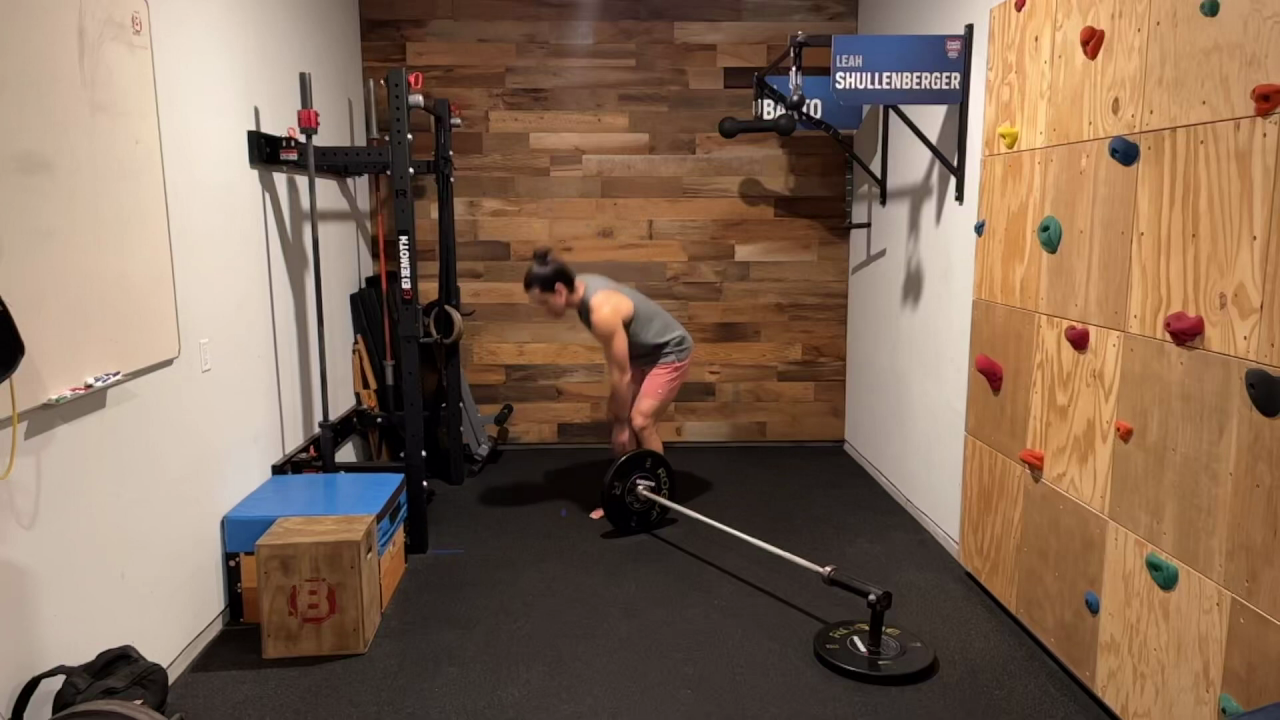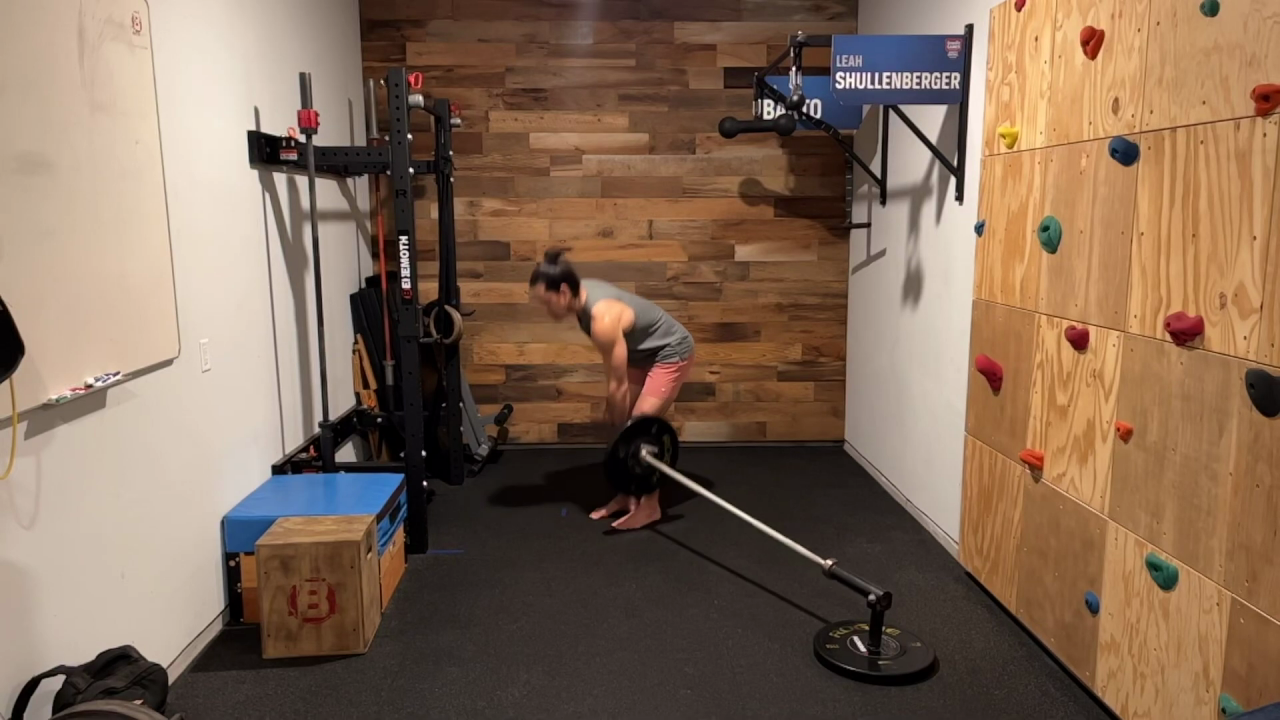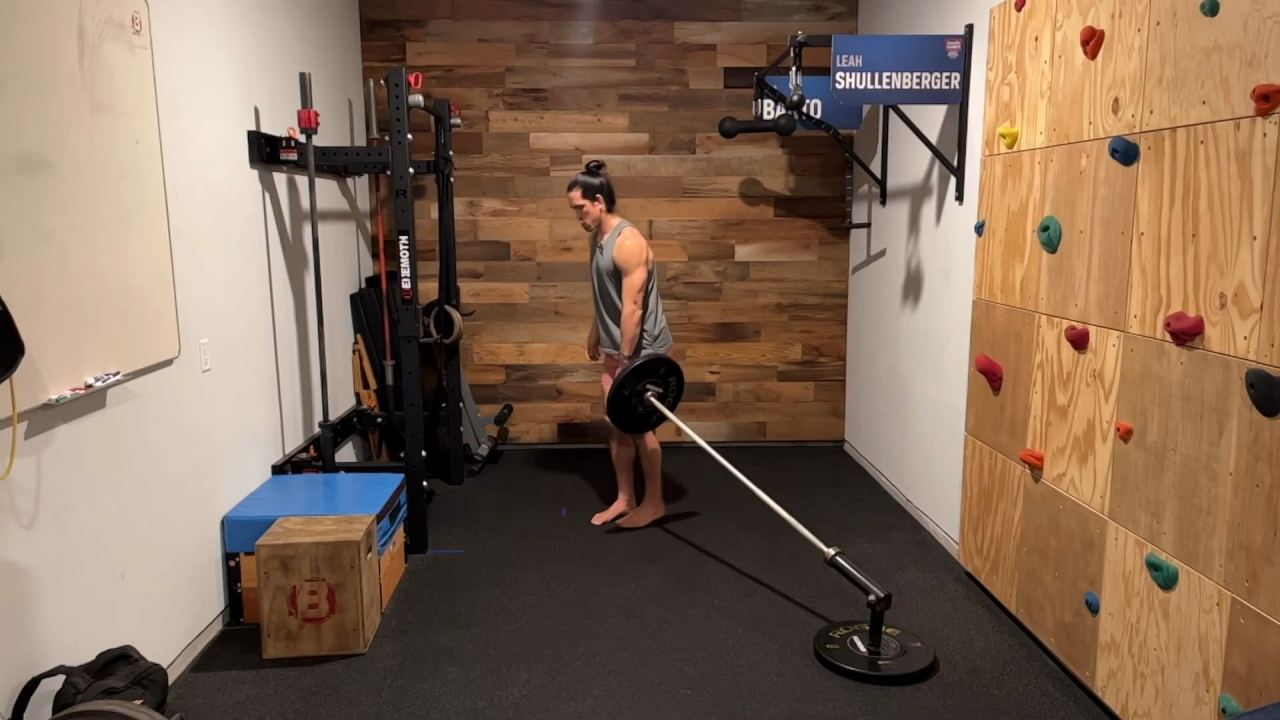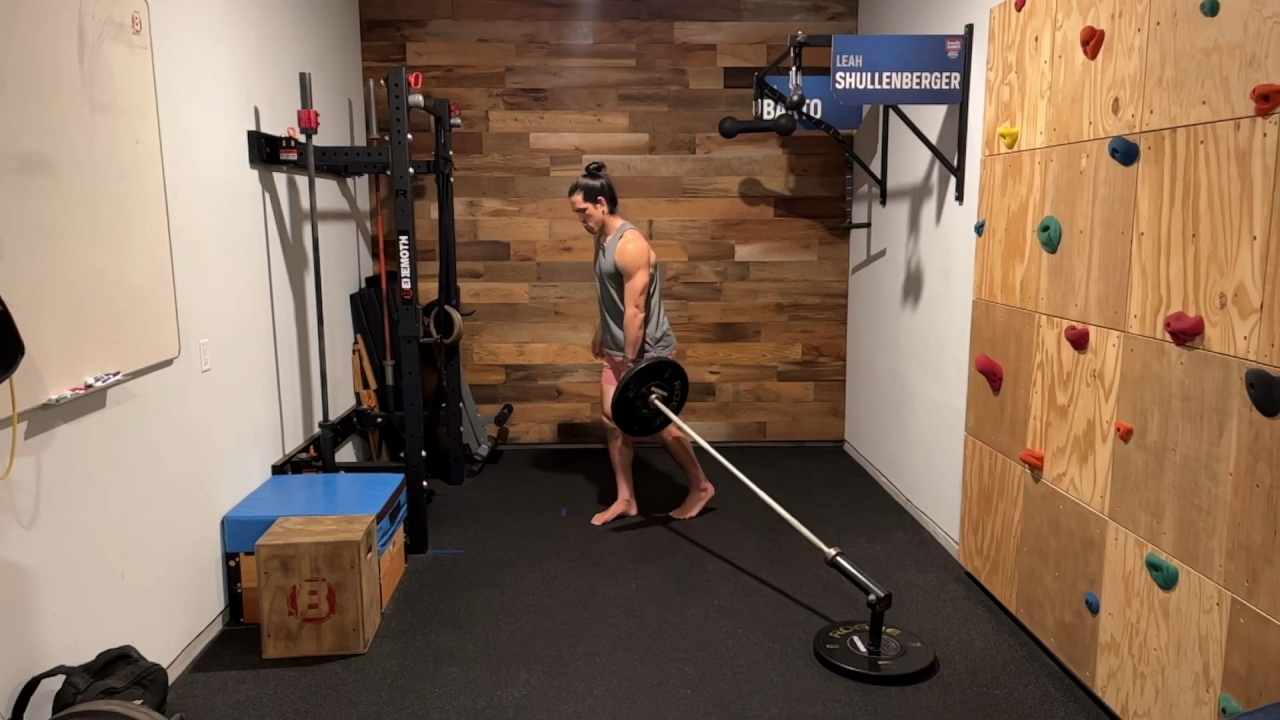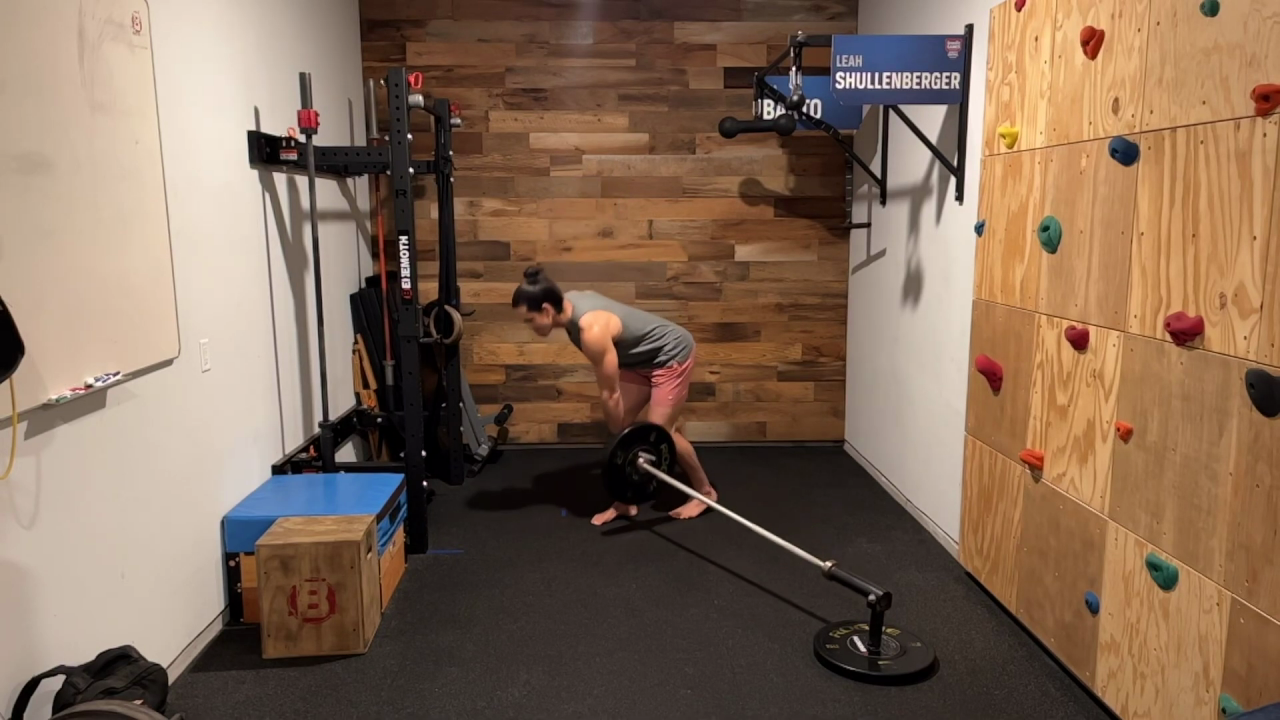
dt=1s
person 1, frame 1
left shoulder: (602, 311)
right shoulder: (581, 285)
left elbow: (621, 375)
left wrist: (622, 425)
left hip: (671, 351)
right hip: (644, 351)
left knee: (641, 421)
right knee: (617, 413)
person 1, frame 2
left shoulder: (603, 318)
right shoulder: (584, 293)
left elbow: (618, 384)
left wrist: (622, 427)
left hip: (671, 352)
right hip: (642, 352)
right knee: (615, 420)
left ankle: (649, 507)
right ankle: (624, 496)
person 1, frame 3
left shoulder: (629, 242)
right shoulder: (598, 238)
left elbow: (634, 307)
left wrist: (629, 361)
right wrist: (595, 337)
left hip: (642, 350)
right hip: (615, 348)
right knee: (616, 424)
left ankle: (653, 500)
right ankle: (625, 499)
person 1, frame 4
left shoulder: (630, 245)
right shoulder: (602, 239)
left elbow: (636, 311)
left wrist: (633, 365)
right wrist: (600, 333)
left hip: (647, 352)
right hip: (617, 350)
left knee: (659, 425)
right knee: (613, 423)
left ankle: (701, 486)
right ankle: (625, 499)
person 1, frame 5
left shoulder: (592, 331)
right shoulder: (569, 300)
left elbow: (610, 393)
left wrist: (618, 437)
left hip: (672, 354)
right hip: (643, 355)
right knee: (620, 421)
left ankle: (705, 491)
right ankle: (625, 500)
